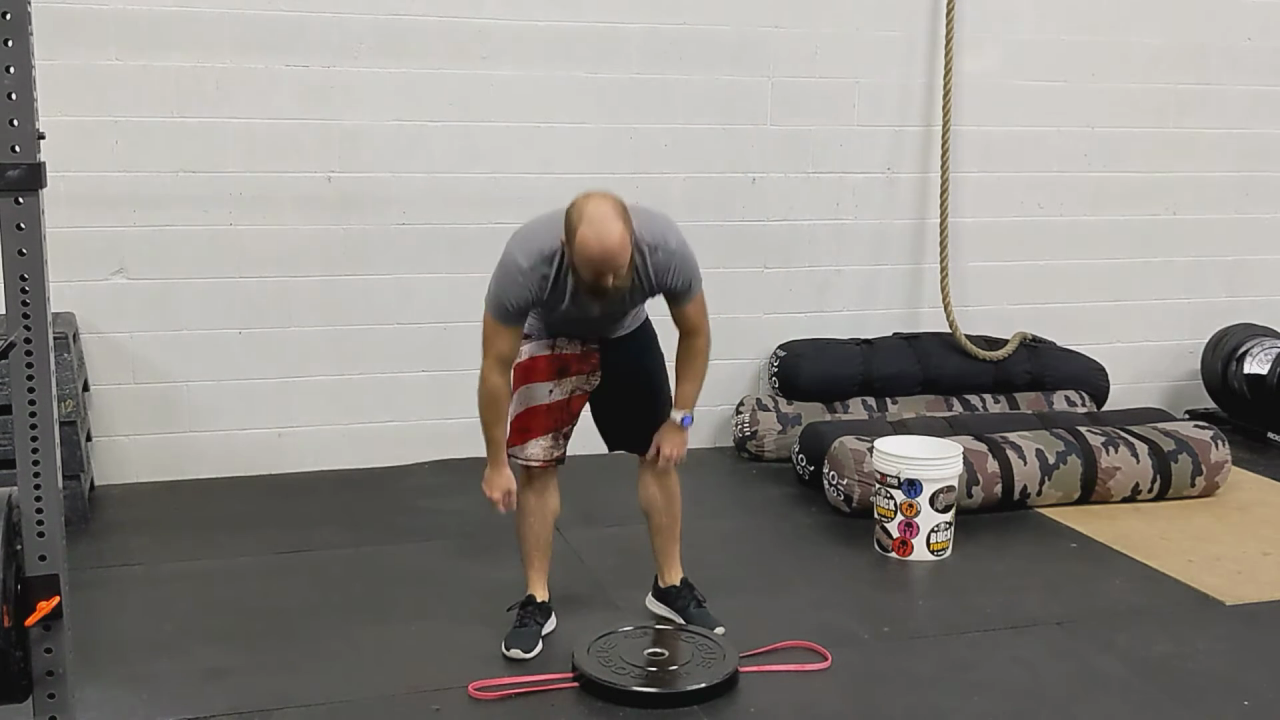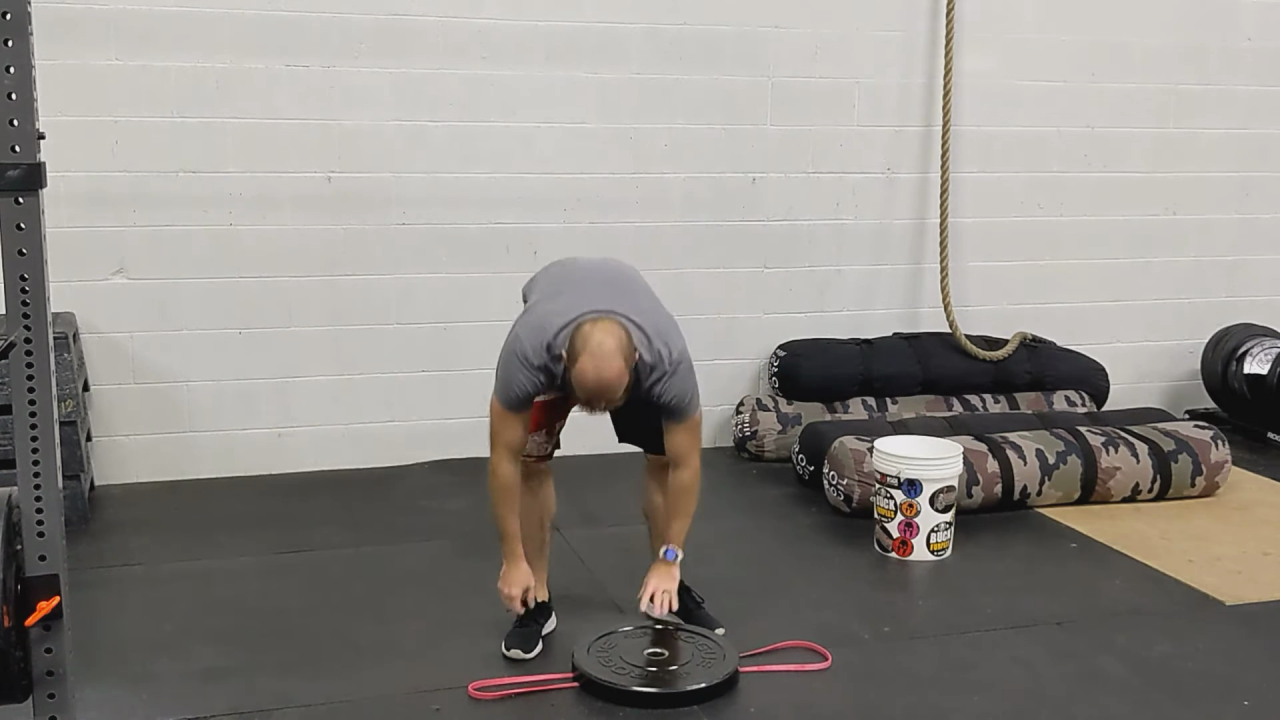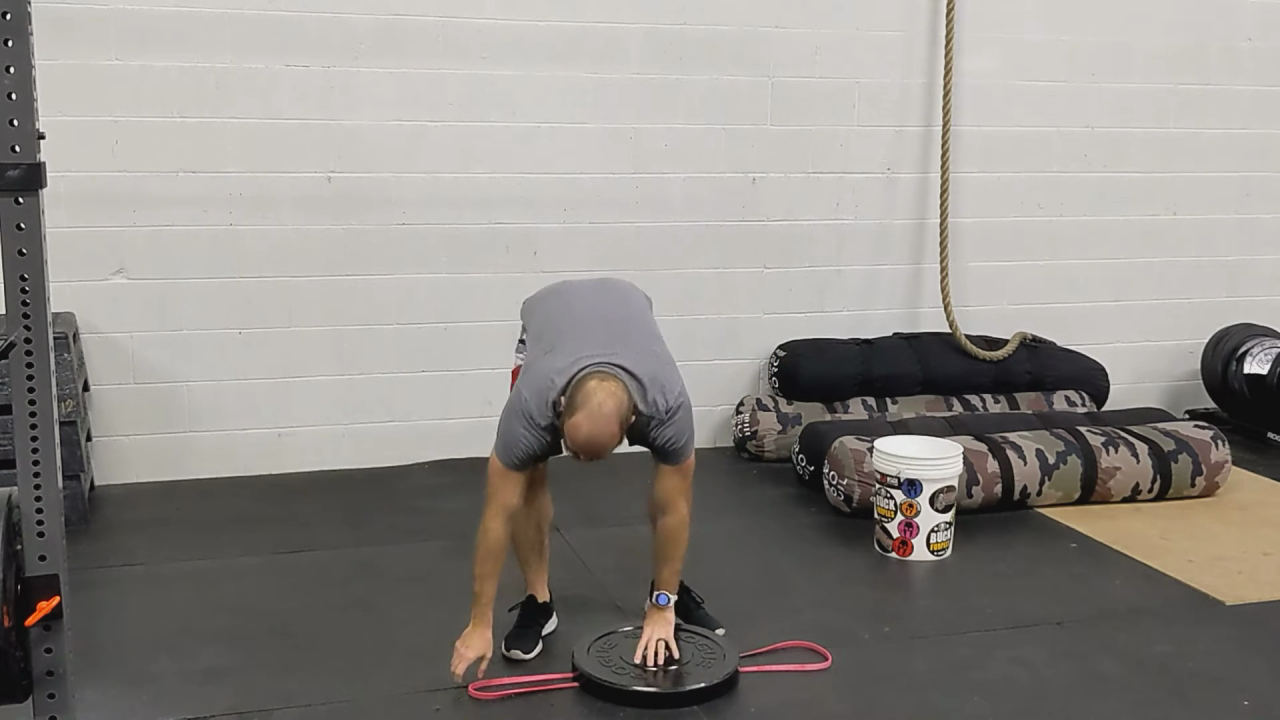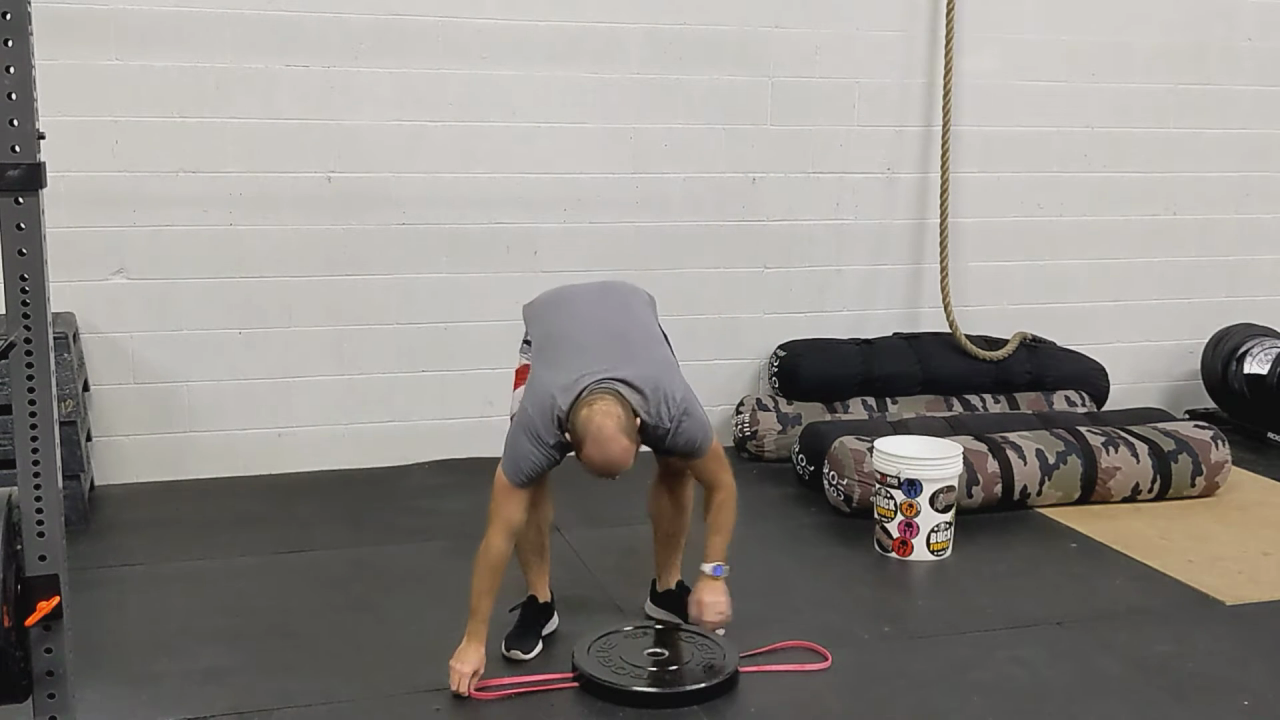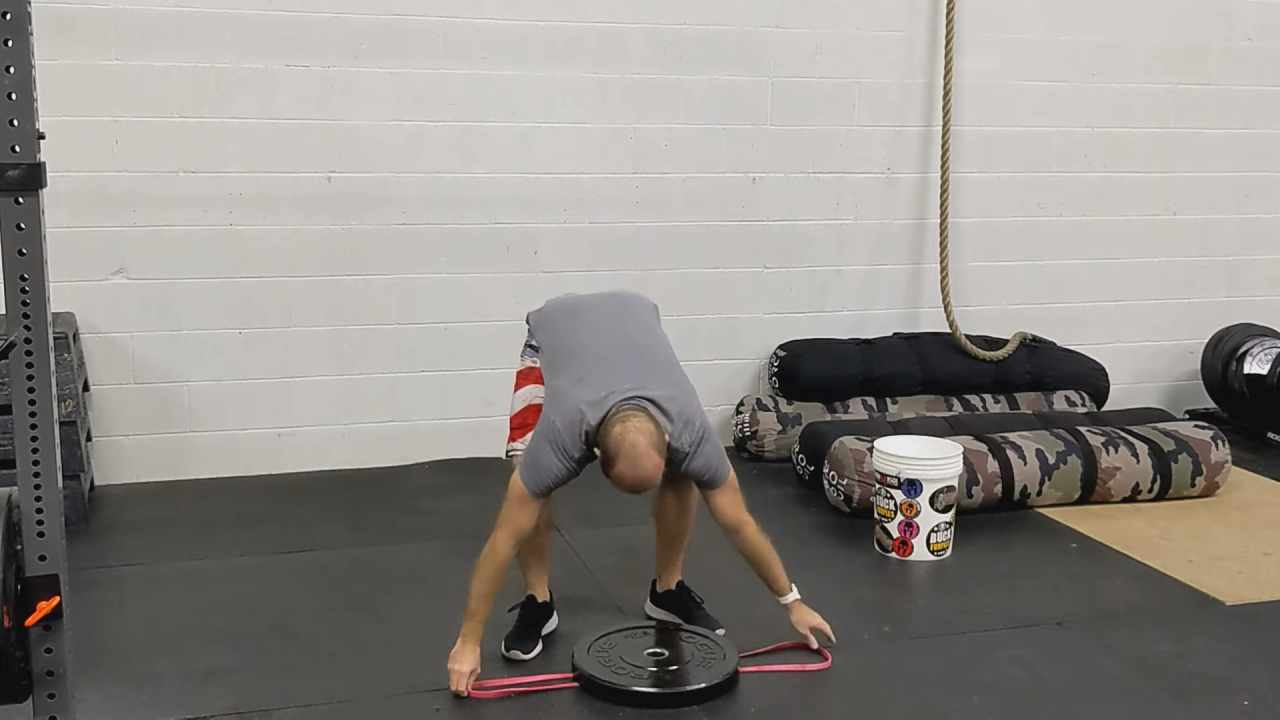
dt=0.3s
person 1, frame 1
left shoulder: (667, 249)
right shoulder: (524, 261)
left elbow: (695, 333)
right elbow: (495, 367)
left wrist: (680, 418)
right wrist: (495, 462)
left hip: (628, 334)
right hip: (551, 341)
left knee: (657, 455)
right knee: (536, 463)
left ankle: (669, 587)
right ankle: (537, 602)
person 1, frame 2
left shoulder: (666, 357)
right shoulder: (529, 352)
left elbow: (685, 465)
right elbow: (504, 459)
left wrist: (668, 561)
right wrist: (514, 560)
left hip: (638, 336)
right hip: (552, 334)
left knee: (663, 456)
right knee: (531, 459)
left ankle: (671, 589)
right ankle: (539, 604)
person 1, frame 3
left shoulder: (666, 405)
right shoulder: (533, 405)
left elbow: (673, 509)
right elbow: (499, 516)
left wrist: (661, 608)
right wrist: (479, 624)
left knee: (673, 465)
right knee: (527, 471)
left ankle: (675, 592)
right ankle: (538, 602)
person 1, frame 4
left shoulder: (673, 409)
right shoulder: (539, 423)
left elbow: (722, 487)
right elbow: (501, 533)
left wrist: (712, 575)
right wrist: (474, 640)
left knee: (677, 463)
right knee: (528, 478)
left ankle: (667, 589)
right ankle: (539, 603)
person 1, frame 5
left shoulder: (690, 433)
right shoulder: (563, 436)
left elbow: (739, 524)
right elbow: (505, 538)
left wrist: (791, 601)
right wrist: (469, 641)
right hip: (553, 331)
left knee: (683, 474)
right knee: (525, 465)
left ankle: (667, 591)
right ankle: (537, 603)
